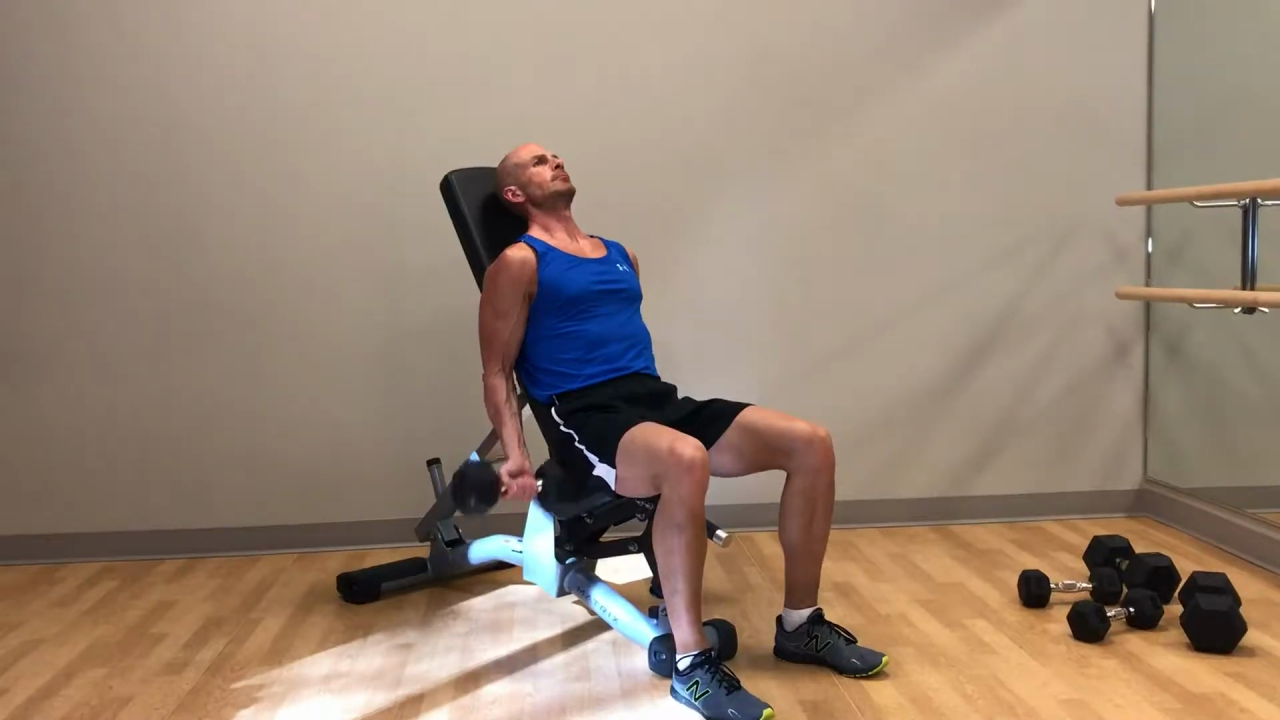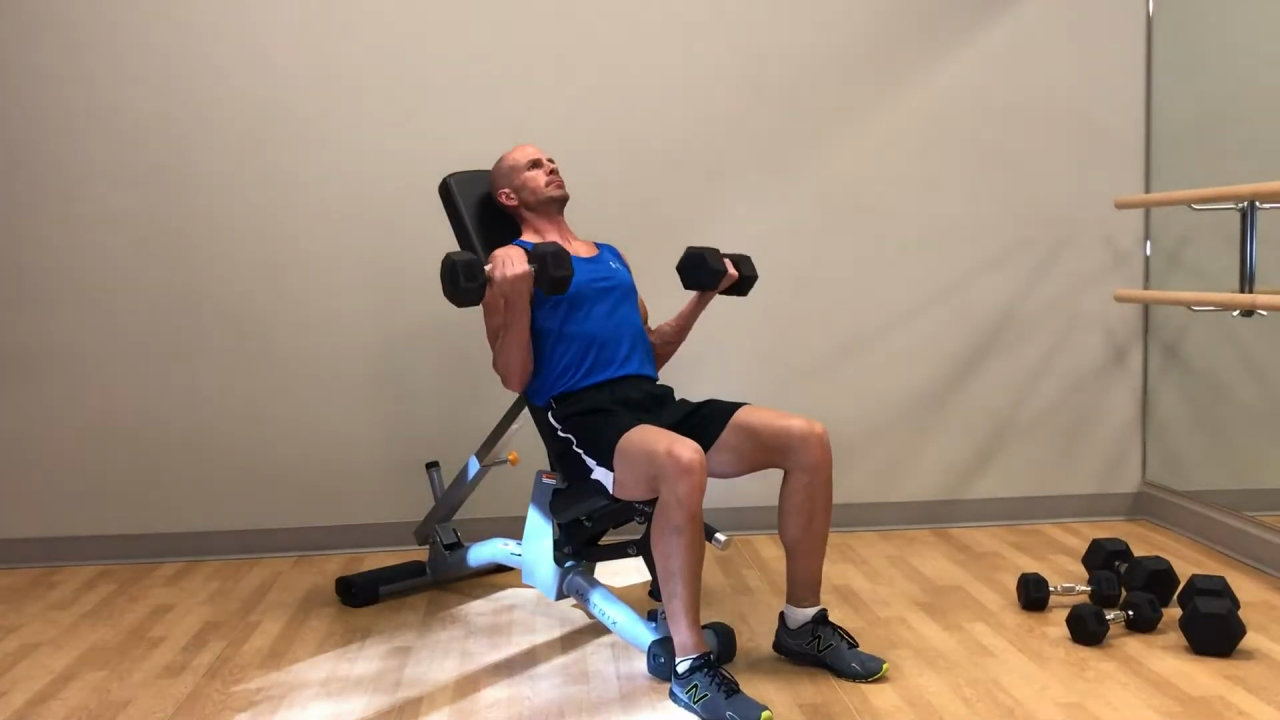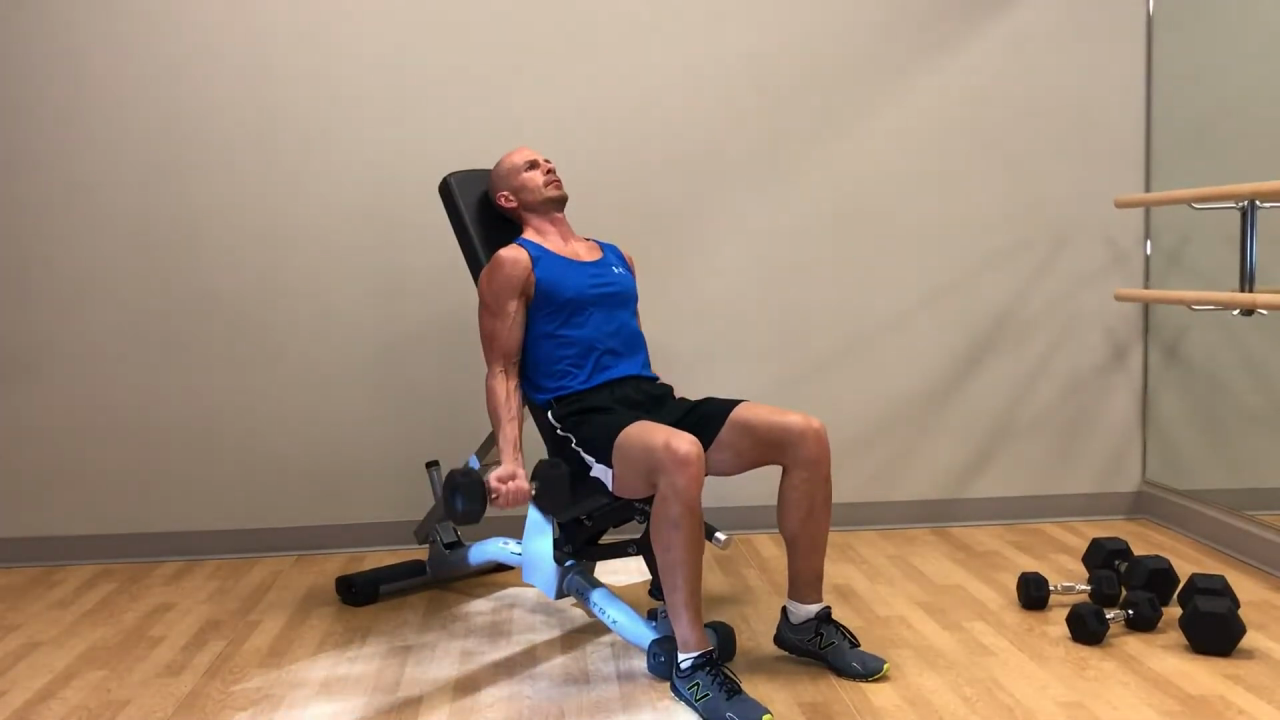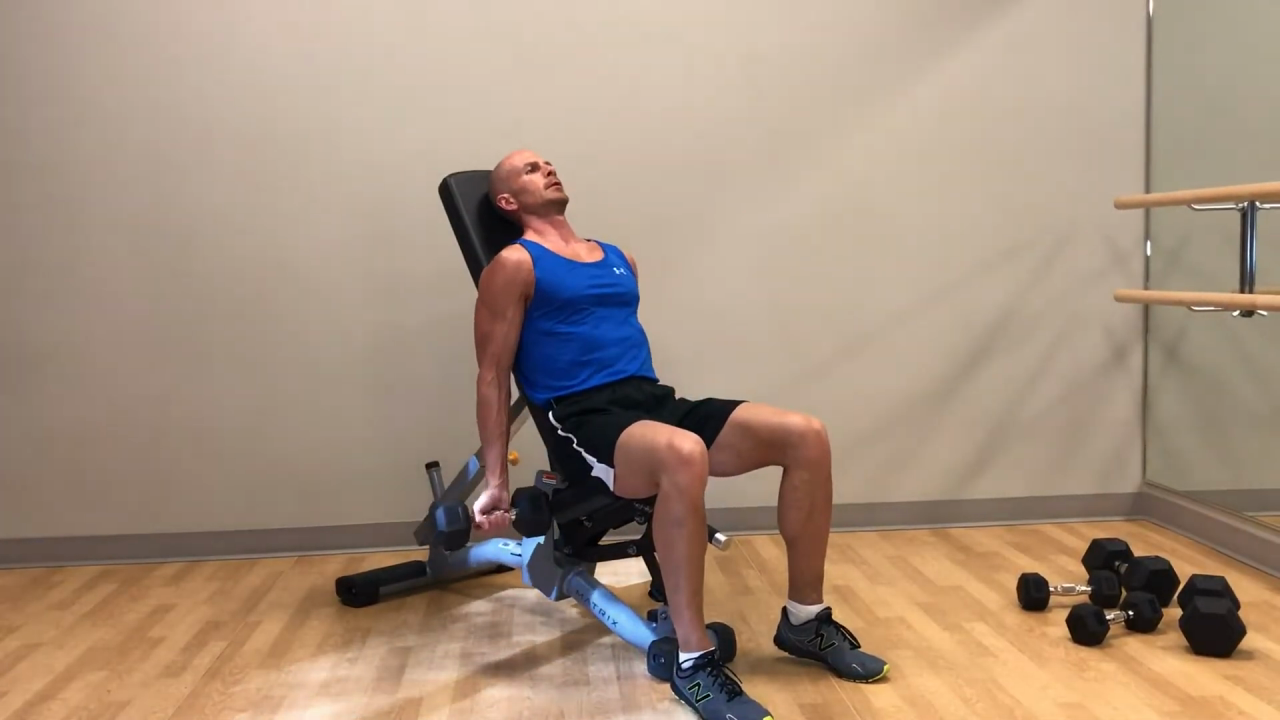
dt=1s
person 1, frame 1
left shoulder: (620, 255)
right shoulder: (518, 263)
right elbow: (497, 370)
right wrist: (516, 454)
left hip: (657, 397)
right hip: (588, 416)
left knee: (810, 444)
right knee: (685, 461)
left ankle: (800, 625)
right ankle: (691, 663)
person 1, frame 2
left shoulder: (612, 256)
right shoulder: (511, 260)
right elbow: (515, 378)
left wrist: (701, 297)
right wrist: (515, 297)
left hip: (653, 402)
right hip: (585, 419)
left knee: (807, 440)
right knee: (682, 463)
left ankle: (802, 623)
right ankle: (690, 666)
person 1, frame 3
left shoulder: (616, 257)
right shoulder: (513, 264)
right elbow: (503, 371)
left wrist: (691, 410)
right wrist: (510, 460)
left hip: (651, 398)
right hip: (584, 418)
left knee: (805, 436)
right knee: (679, 455)
left ankle: (804, 618)
right ankle: (693, 662)
person 1, frame 4
left shoulder: (618, 258)
right shoulder: (515, 265)
right elbow: (493, 375)
right wrist: (495, 481)
left hip: (654, 400)
right hip: (585, 420)
left knee: (806, 436)
right knee: (683, 455)
left ankle: (805, 619)
right ankle: (693, 662)
